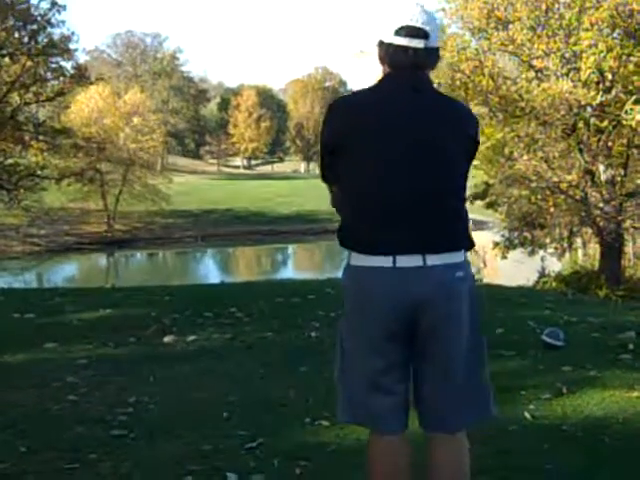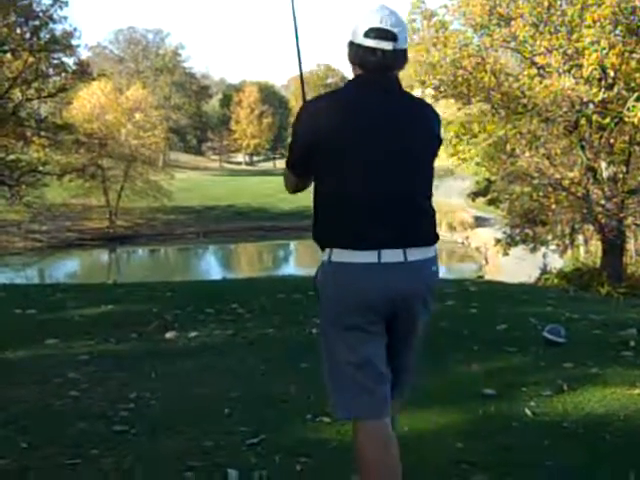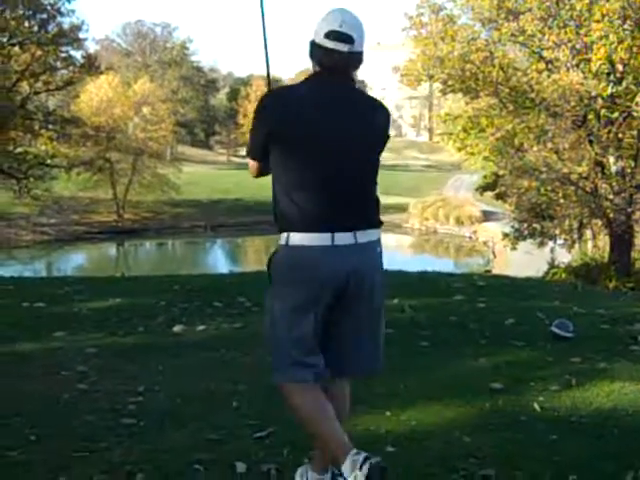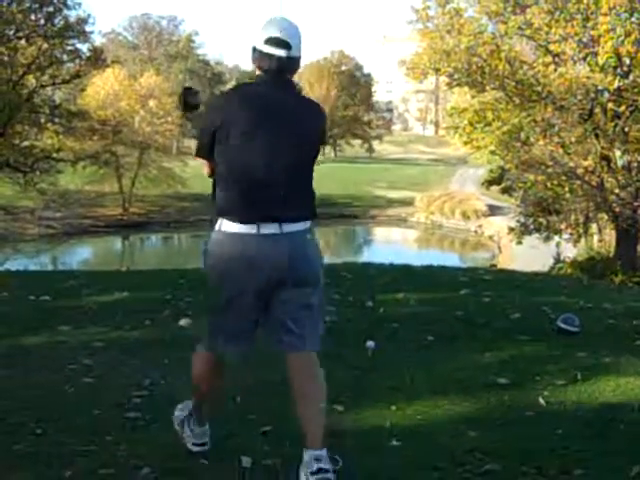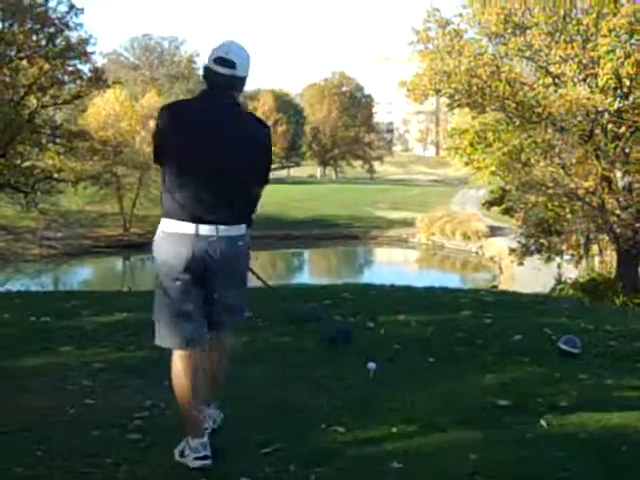
dt=0.4s
person 1, frame 1
left shoulder: (345, 113)
right shoulder: (461, 119)
left hip: (373, 277)
right hip: (445, 276)
left knee: (384, 423)
right knee: (447, 424)
person 1, frame 2
left shoulder: (321, 112)
right shoulder: (426, 118)
left elbow: (294, 183)
left hip: (350, 271)
right hip: (417, 267)
left knee: (368, 409)
right knee: (388, 394)
person 1, frame 3
left shoulder: (280, 104)
right shoulder: (376, 114)
left elbow: (256, 168)
left hip: (304, 252)
right hip: (364, 251)
left knee: (296, 375)
right knee: (336, 372)
person 1, frame 4
left shoulder: (224, 105)
right shoulder: (314, 115)
left hip: (239, 241)
right hip: (296, 240)
left knee: (216, 341)
right knee: (301, 350)
left ankle: (198, 424)
person 1, frame 5
left shoulder: (172, 116)
right shoulder: (256, 130)
right elbow: (255, 190)
left hip: (178, 236)
right hip: (230, 239)
left knee: (186, 342)
right knee: (220, 328)
left ankle: (197, 440)
right ankle: (208, 409)
